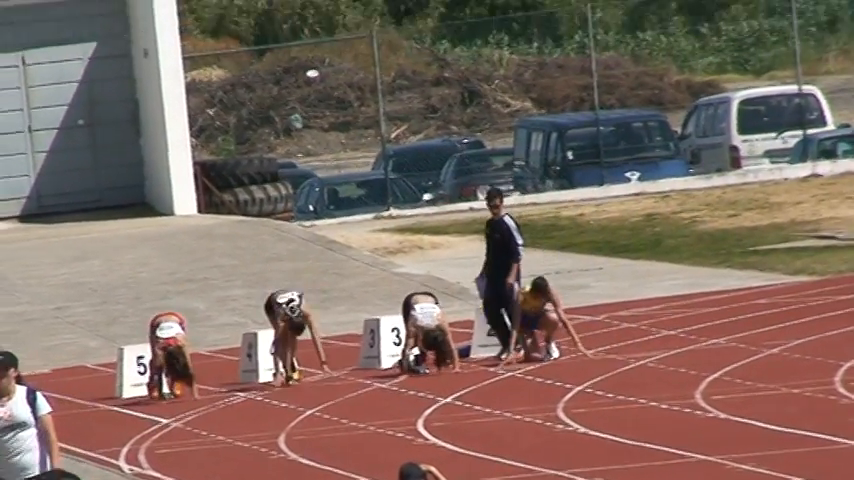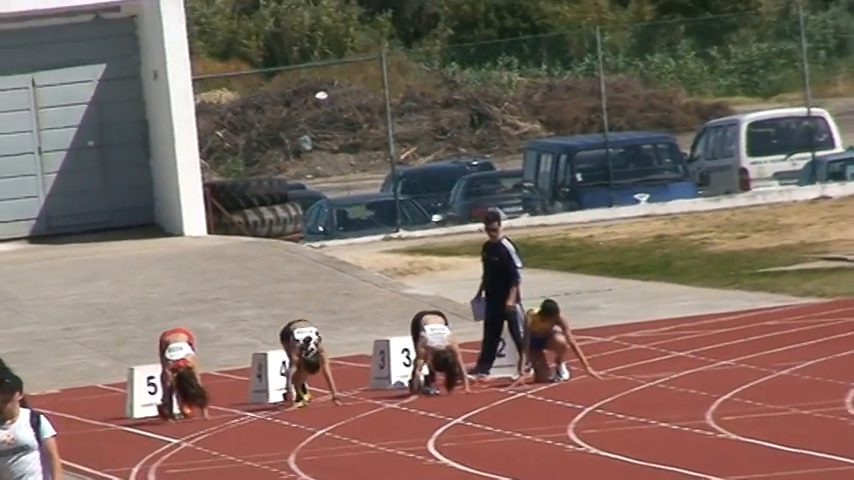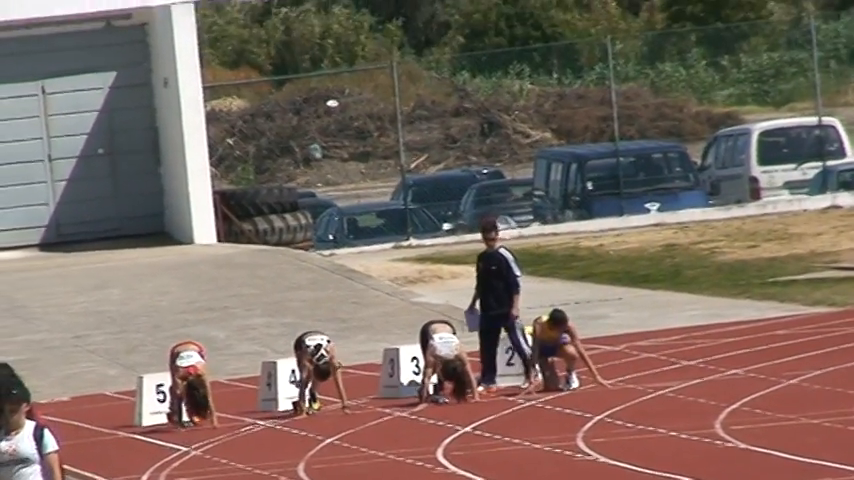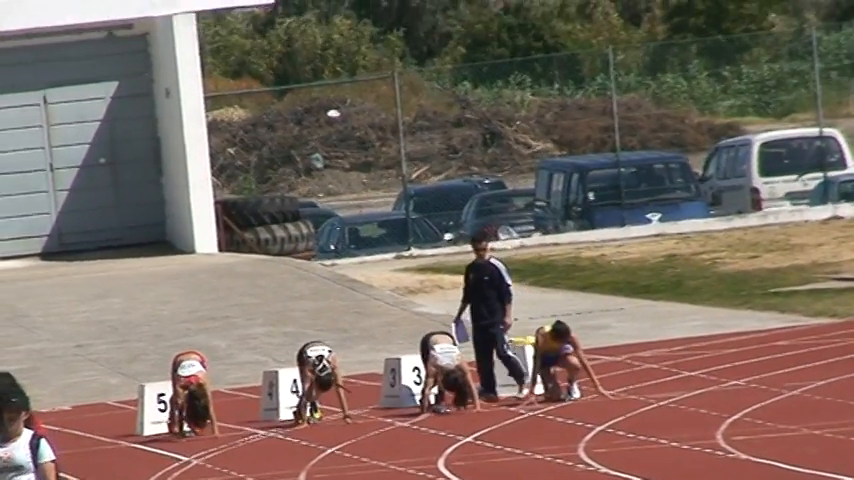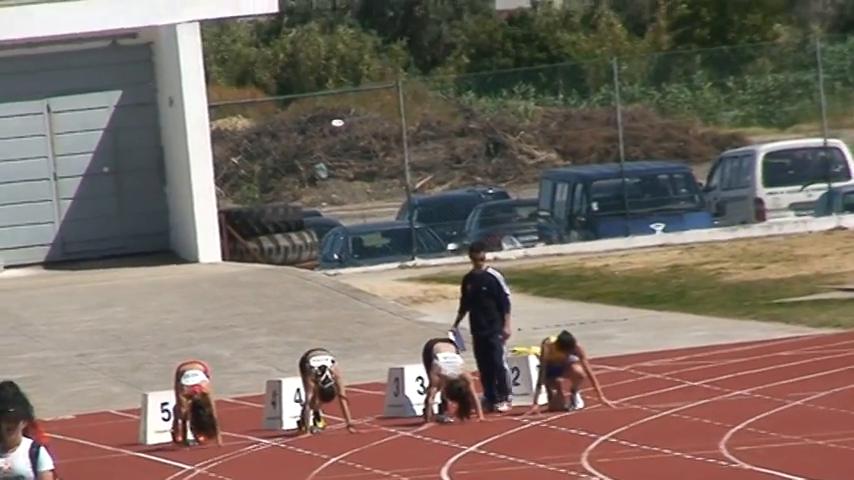
dt=0.2s
person 1, frame 1
left shoulder: (509, 224)
right shoulder: (489, 224)
left elbow: (518, 251)
left wrist: (512, 276)
right wrist: (484, 270)
left hip: (508, 277)
right hip: (492, 276)
left knee: (513, 311)
right knee: (489, 310)
right ankle: (508, 343)
person 1, frame 2
left shoulder: (507, 247)
right shoulder: (486, 247)
left elbow: (516, 275)
left wrist: (512, 298)
right wrist: (480, 292)
left hip: (508, 300)
right hip: (492, 300)
left knee: (518, 333)
right knee: (489, 335)
right ankle: (482, 369)
person 1, frame 3
left shoulder: (506, 256)
right shoulder: (482, 257)
left elbow: (516, 283)
left wrist: (515, 307)
right wrist: (473, 303)
left hip: (506, 310)
right hip: (487, 310)
left knee: (518, 342)
right knee: (487, 346)
left ankle: (532, 374)
right ankle: (487, 380)
person 1, frame 4
left shoulder: (496, 266)
right shoulder: (470, 269)
left elbow: (507, 292)
right elbow: (467, 295)
left wrist: (508, 316)
right wrist: (459, 314)
left hip: (496, 319)
right hip: (478, 320)
left knee: (503, 351)
right knee: (482, 357)
left ankle: (522, 381)
right ankle: (489, 390)
person 1, frame 5
left shoulder: (494, 276)
right shoulder: (467, 279)
left elbow: (505, 302)
right elbow: (464, 305)
left wrist: (507, 325)
right wrist: (455, 325)
left hip: (495, 329)
right hip: (477, 330)
left knee: (498, 363)
right knee: (484, 366)
left ankle: (504, 398)
right ankle: (491, 399)
